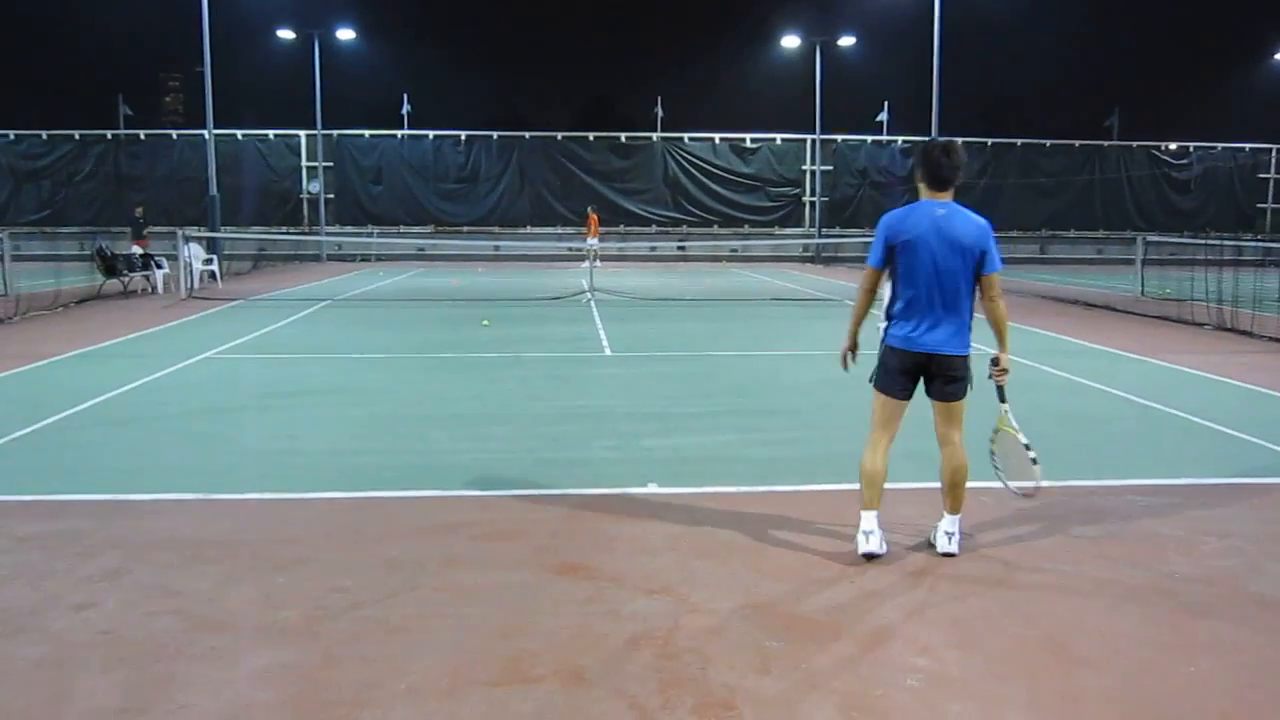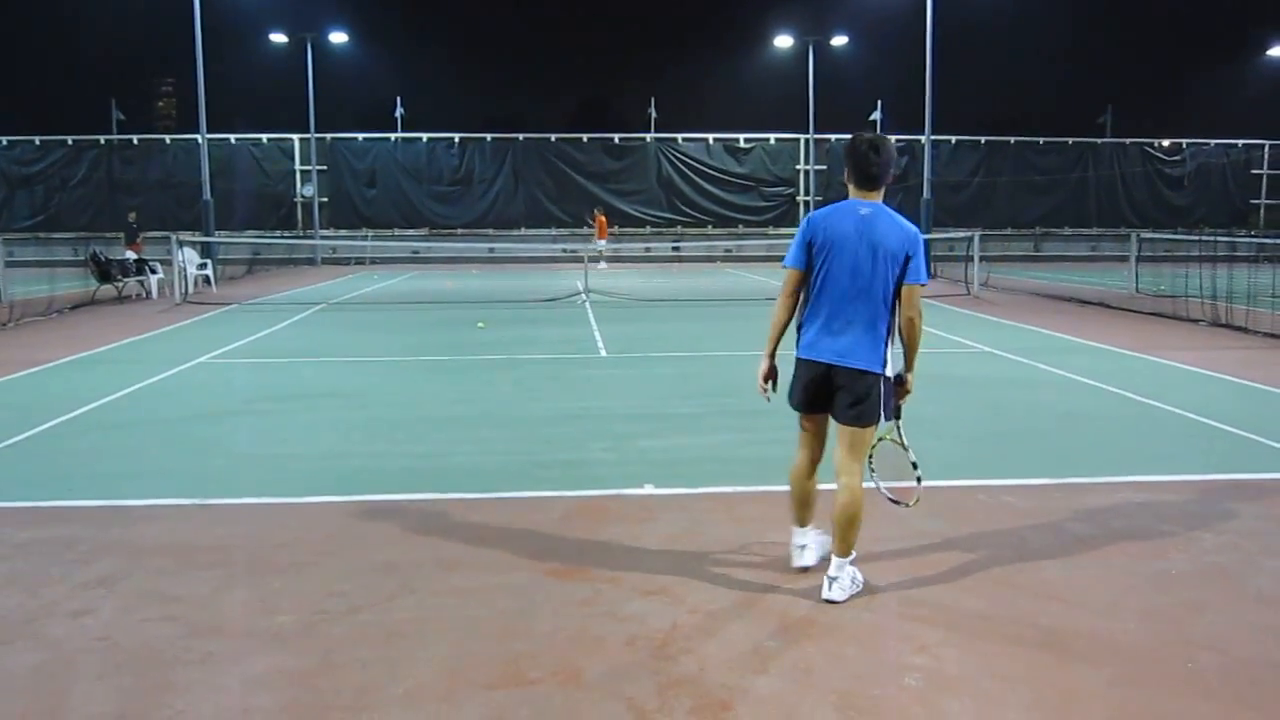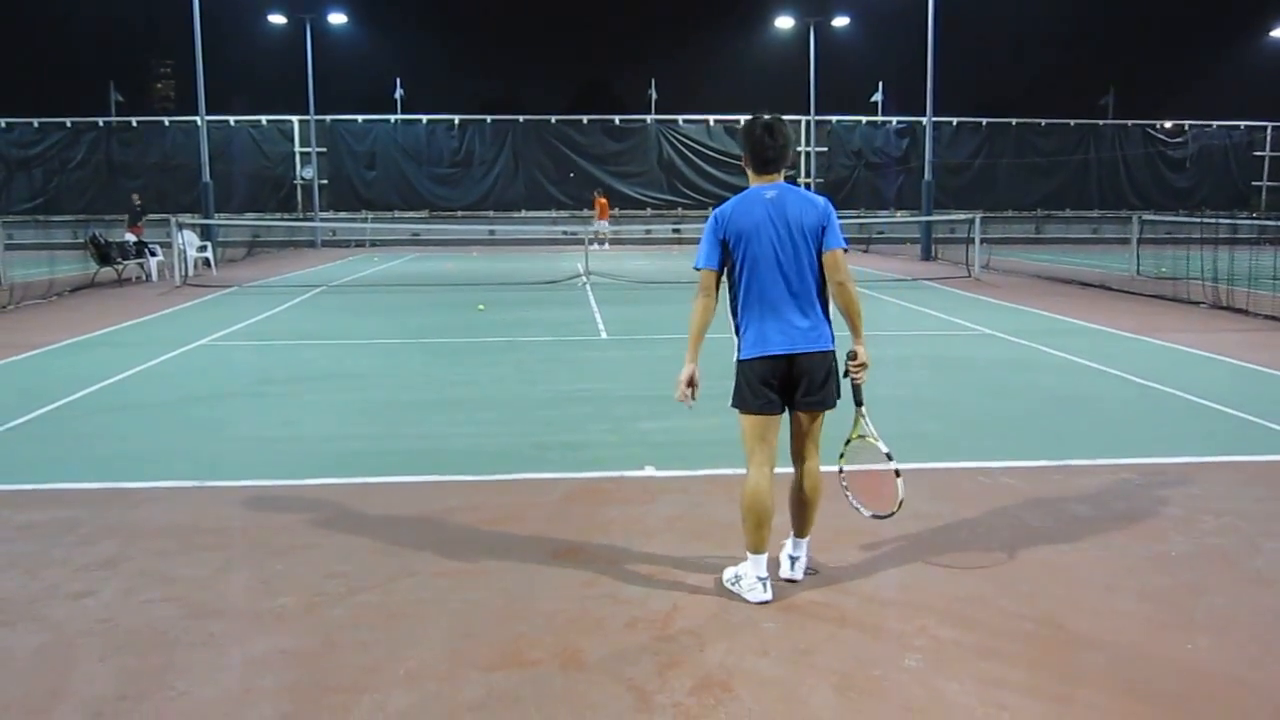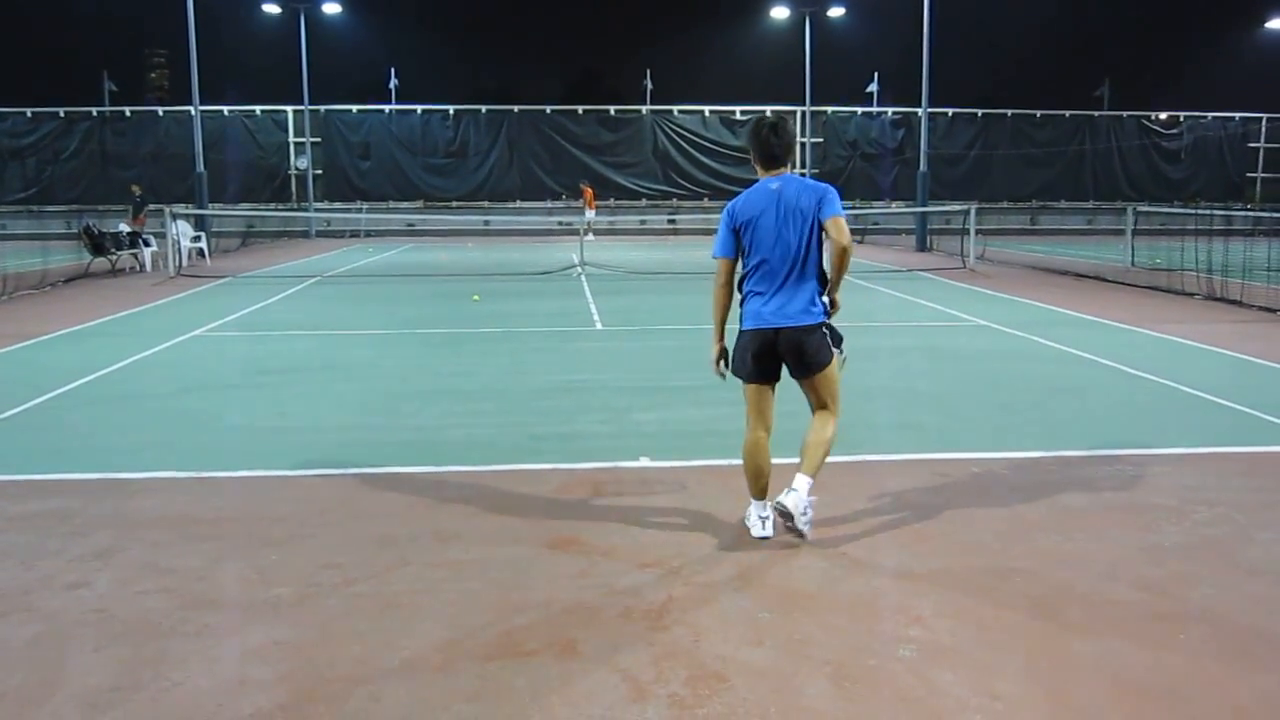
dt=1s
person 1, frame 1
left shoulder: (894, 223)
right shoulder: (978, 228)
left elbow: (868, 287)
right elbow: (992, 297)
left wrist: (851, 335)
right wrist: (1003, 349)
left hip: (900, 346)
right hip: (952, 350)
left knee: (879, 439)
right knee: (951, 441)
left ankle: (869, 528)
right ankle: (950, 530)
person 1, frame 2
left shoulder: (816, 222)
right shoulder: (907, 235)
left elbow: (789, 295)
right elbow: (910, 315)
left wrist: (768, 353)
right wrist: (909, 370)
left hip: (812, 358)
right hip: (866, 366)
left knee: (807, 450)
right knee: (849, 471)
left ankle: (804, 540)
right ankle: (839, 573)
person 1, frame 3
left shoulder: (725, 217)
right shoulder: (818, 208)
left elbow: (706, 293)
right elbow: (840, 281)
left wrist: (690, 360)
right wrist: (859, 340)
left hip: (758, 354)
right hip: (815, 351)
left knee: (760, 464)
right knee: (807, 458)
left ankle: (756, 573)
right ankle: (797, 553)
person 1, frame 4
left shoulder: (737, 208)
right shoulder: (819, 194)
left elbow: (723, 280)
right elbow: (842, 242)
left wrist: (717, 338)
right wrist: (832, 290)
left hip: (755, 327)
right hip: (807, 323)
left knee: (758, 426)
right knee: (826, 411)
left ankle: (760, 512)
right ankle: (799, 491)
